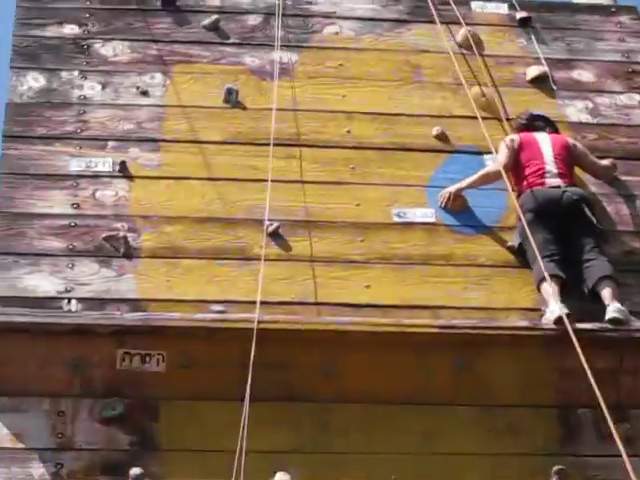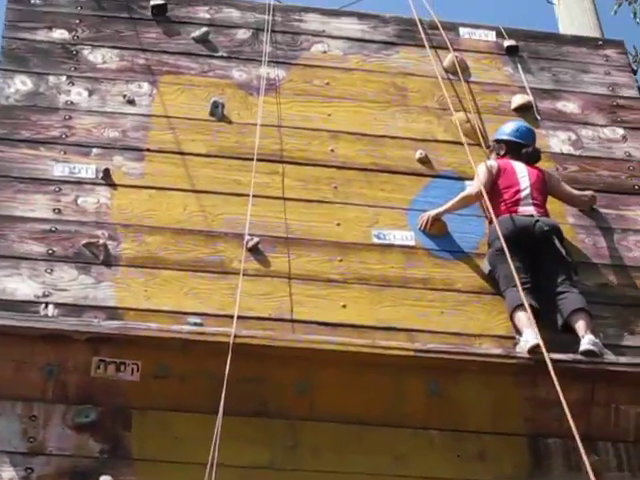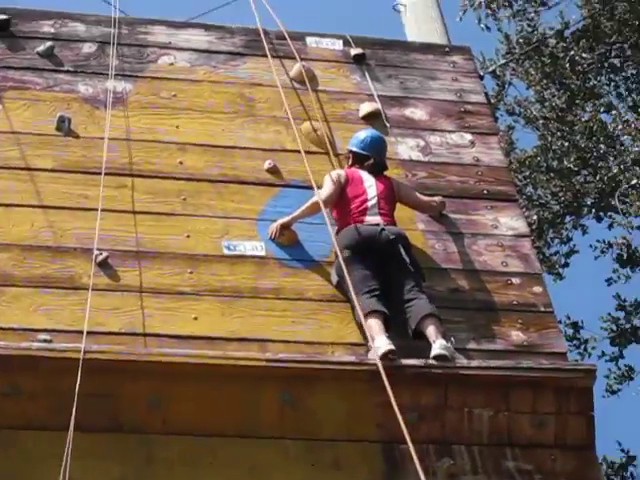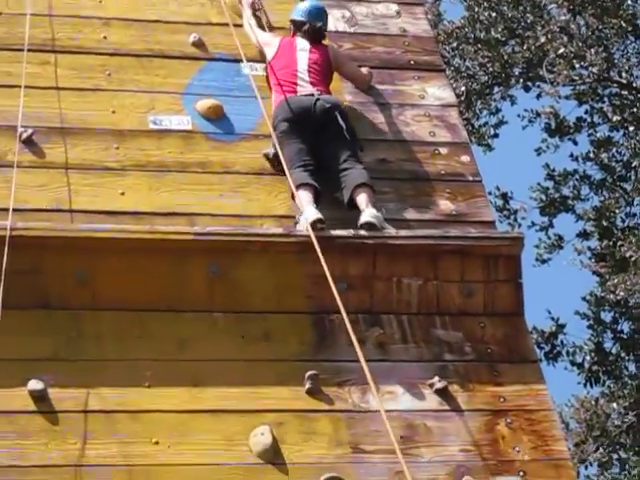
dt=1s
person 1, frame 1
left shoulder: (514, 140)
right shoulder: (567, 142)
left elbow: (497, 170)
right elbow: (603, 172)
left wrist: (459, 187)
right wrist: (609, 164)
left hip: (536, 199)
right hip: (573, 197)
left knee: (544, 258)
right knee: (591, 253)
left ankle: (554, 304)
right ankle: (612, 303)
person 1, frame 2
left shoulder: (491, 166)
right shoulder: (542, 174)
left elbow: (475, 193)
right elbow: (581, 200)
left wrist: (440, 211)
right wrist: (589, 197)
left hip: (508, 227)
right hip: (545, 227)
left knee: (515, 286)
right knee: (563, 285)
left ankle: (529, 334)
right ankle: (586, 335)
person 1, frame 3
left shoulder: (339, 175)
right shoulder: (391, 183)
left elbow: (323, 200)
right elbow: (431, 206)
left wrist: (290, 219)
right wrist: (438, 202)
left hip: (355, 237)
right hip: (393, 237)
left knee: (366, 293)
right knee: (412, 292)
left ankle: (380, 339)
right ankle: (438, 340)
person 1, frame 4
left shoulder: (274, 42)
right shoulder: (329, 51)
left elbow: (250, 27)
right elbow: (363, 81)
right wrist: (365, 72)
left hip: (290, 107)
right hip: (326, 106)
left knee: (299, 165)
right knee: (347, 161)
left ankle: (309, 211)
right ankle: (368, 208)
